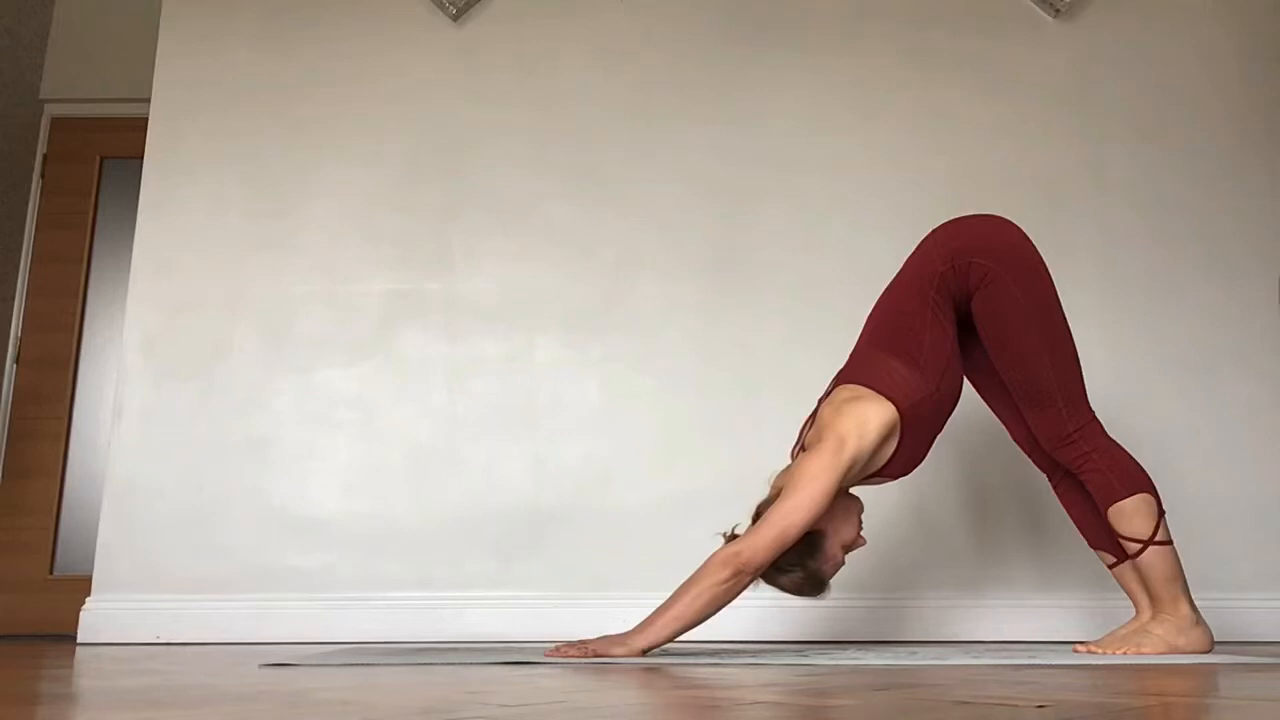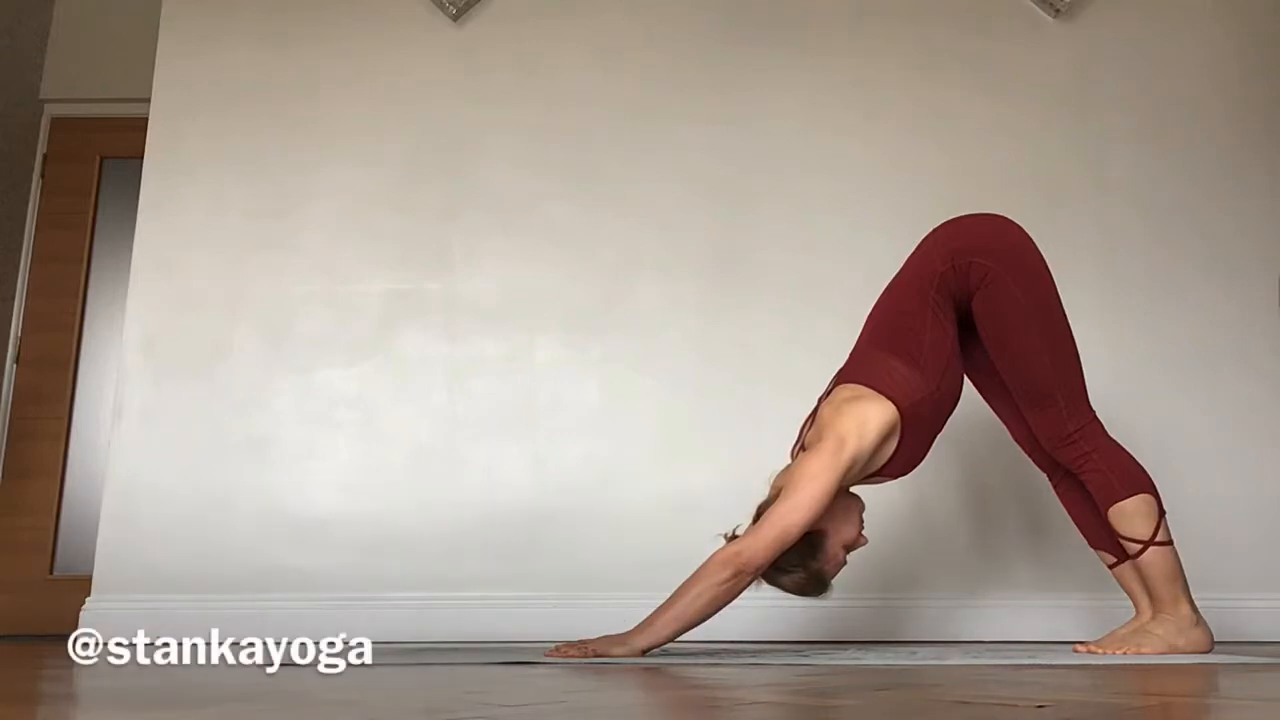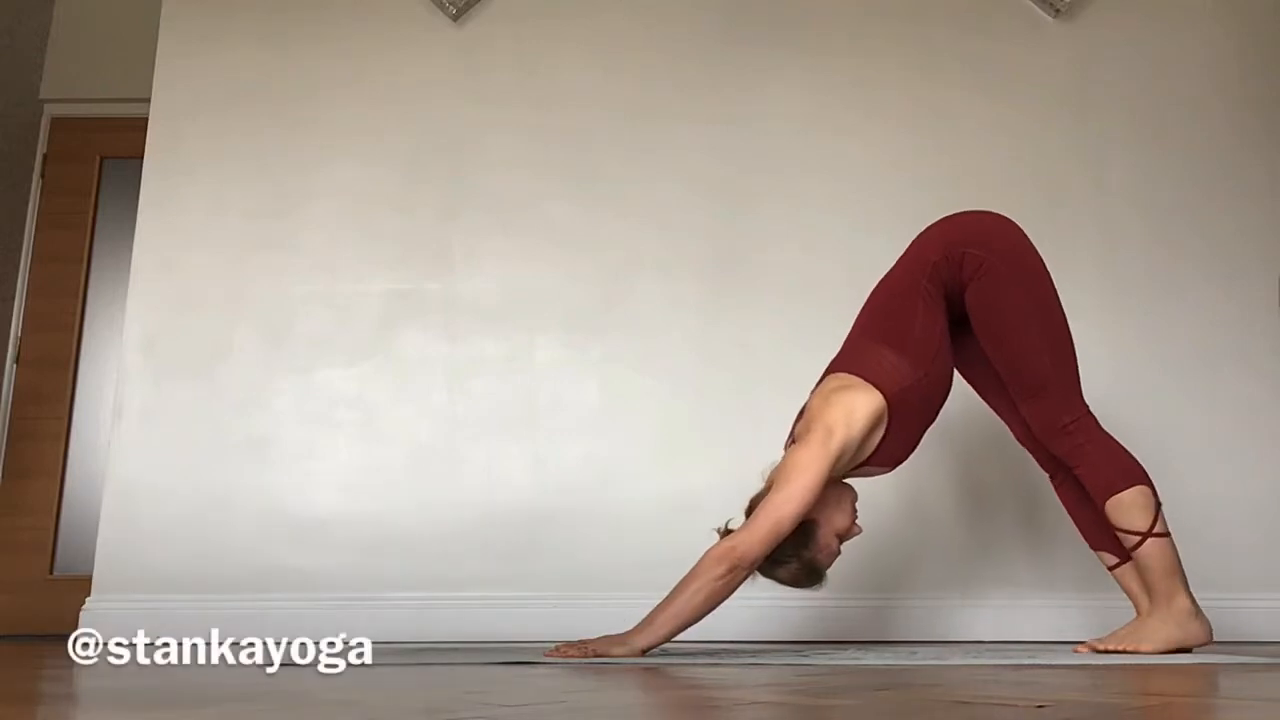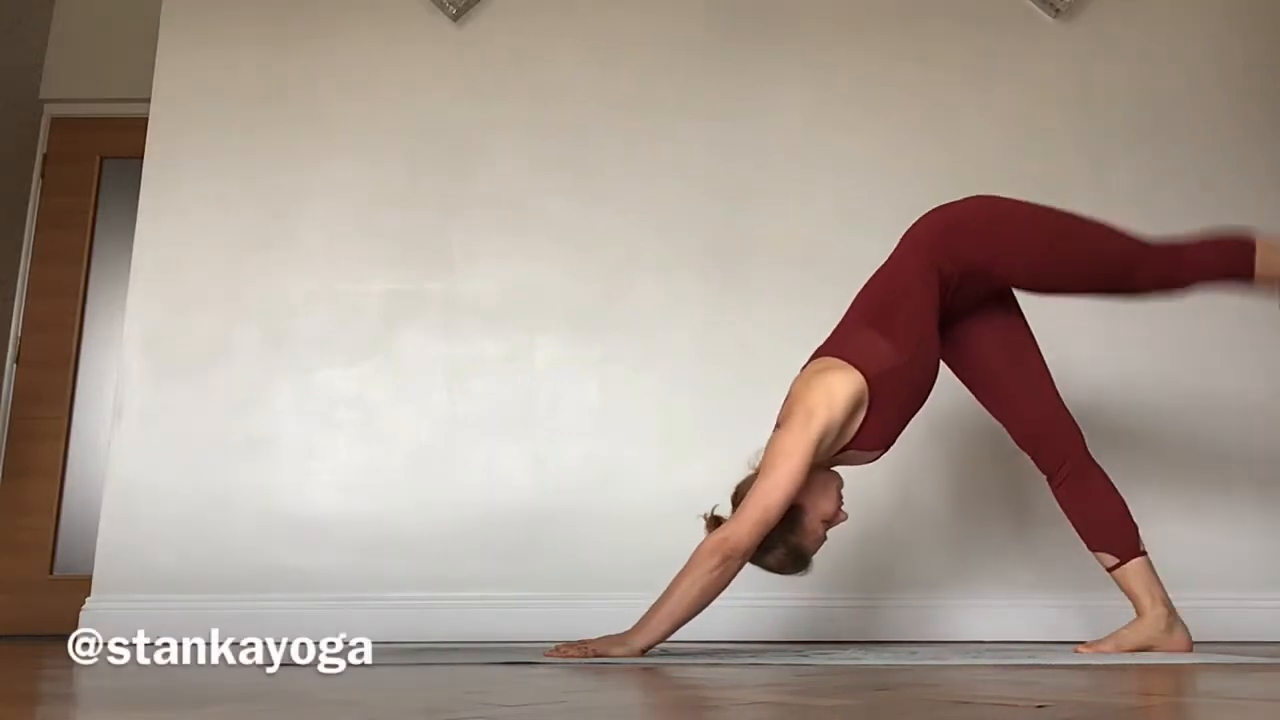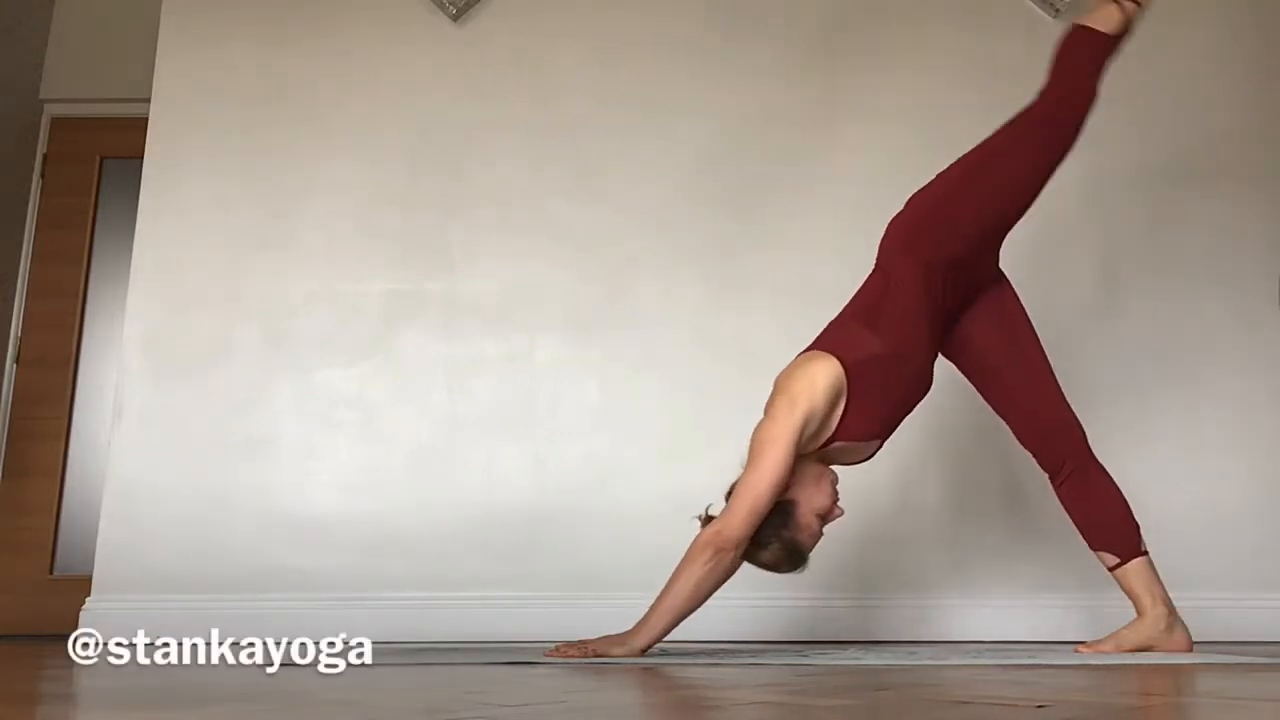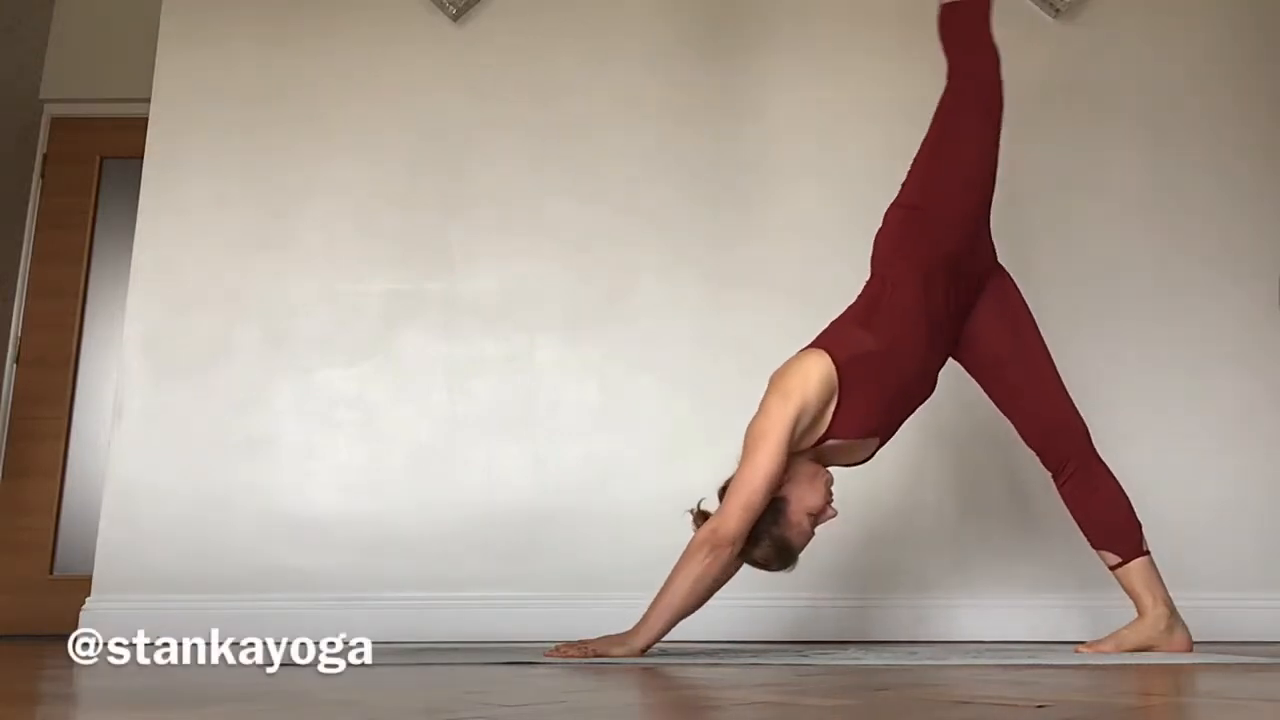
dt=0.5s
person 1, frame 1
left shoulder: (833, 456)
right shoulder: (819, 470)
left elbow: (738, 560)
right elbow: (741, 561)
left wrist: (633, 641)
right wrist: (637, 640)
left hip: (977, 259)
right hip: (959, 293)
left knee: (1070, 435)
right knee: (1054, 454)
left ankle: (1179, 616)
right ankle: (1152, 613)
person 1, frame 2
left shoulder: (833, 457)
right shoulder: (815, 470)
left elbow: (739, 561)
right elbow: (741, 563)
left wrist: (634, 641)
right wrist: (635, 639)
left hip: (978, 260)
right hip: (959, 291)
left knee: (1071, 436)
right knee: (1055, 453)
left ankle: (1179, 616)
right ankle: (1151, 612)
person 1, frame 3
left shoulder: (823, 447)
right shoulder: (811, 461)
left elbow: (733, 556)
right elbow: (737, 557)
left wrist: (635, 639)
right wrist: (635, 639)
left hip: (972, 254)
right hip: (955, 288)
left knee: (1063, 424)
right knee: (1051, 445)
left ankle: (1176, 606)
right ankle: (1152, 611)
person 1, frame 4
left shoulder: (806, 431)
right shoulder: (809, 449)
left elbow: (726, 547)
right elbow: (728, 547)
left wrist: (634, 640)
right wrist: (635, 638)
left hip: (956, 250)
right hip: (950, 299)
left knee: (1156, 267)
right knee: (1058, 450)
right ankle: (1159, 619)
person 1, frame 5
left shoulder: (796, 418)
left elbow: (719, 539)
right elbow: (727, 547)
left wrist: (637, 639)
left hip: (937, 253)
right hip: (946, 289)
left knee: (1054, 114)
right knee: (1058, 443)
right ankle: (1157, 617)
person 1, frame 6
left shoulder: (792, 405)
left elbow: (721, 539)
right elbow: (724, 543)
left wrist: (637, 638)
left hip: (932, 261)
right hip: (943, 292)
right knee: (1063, 446)
